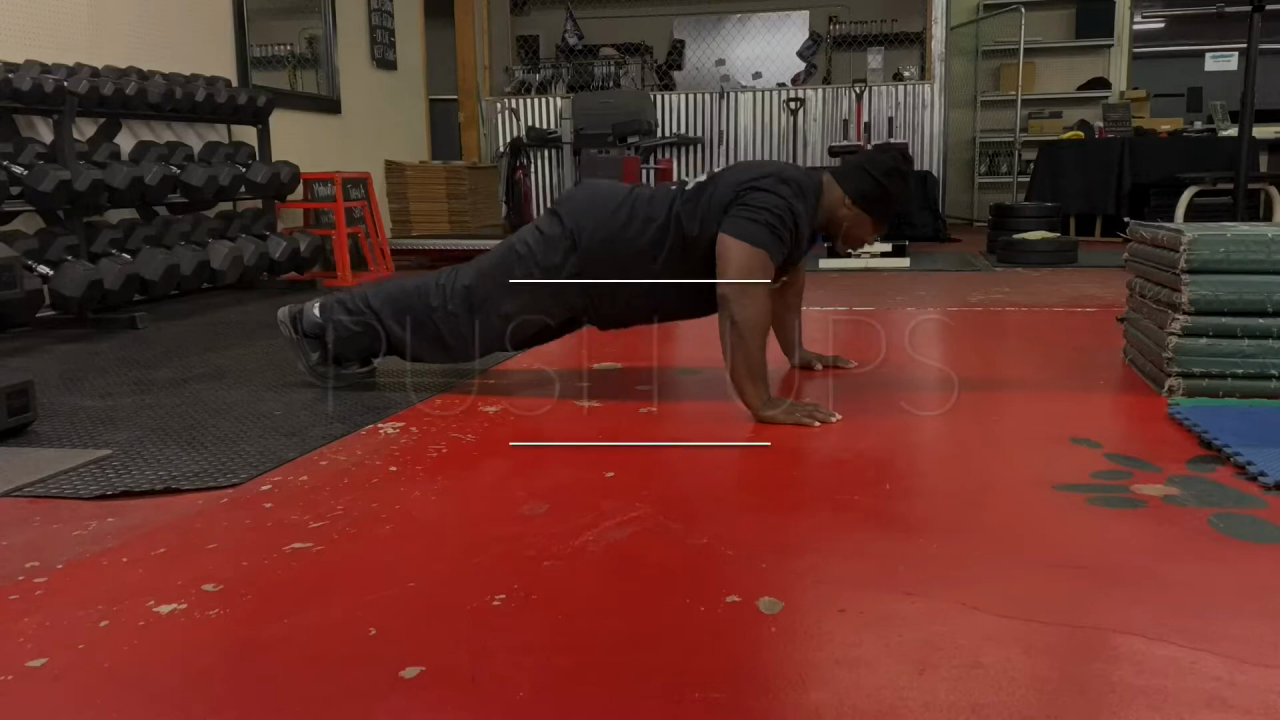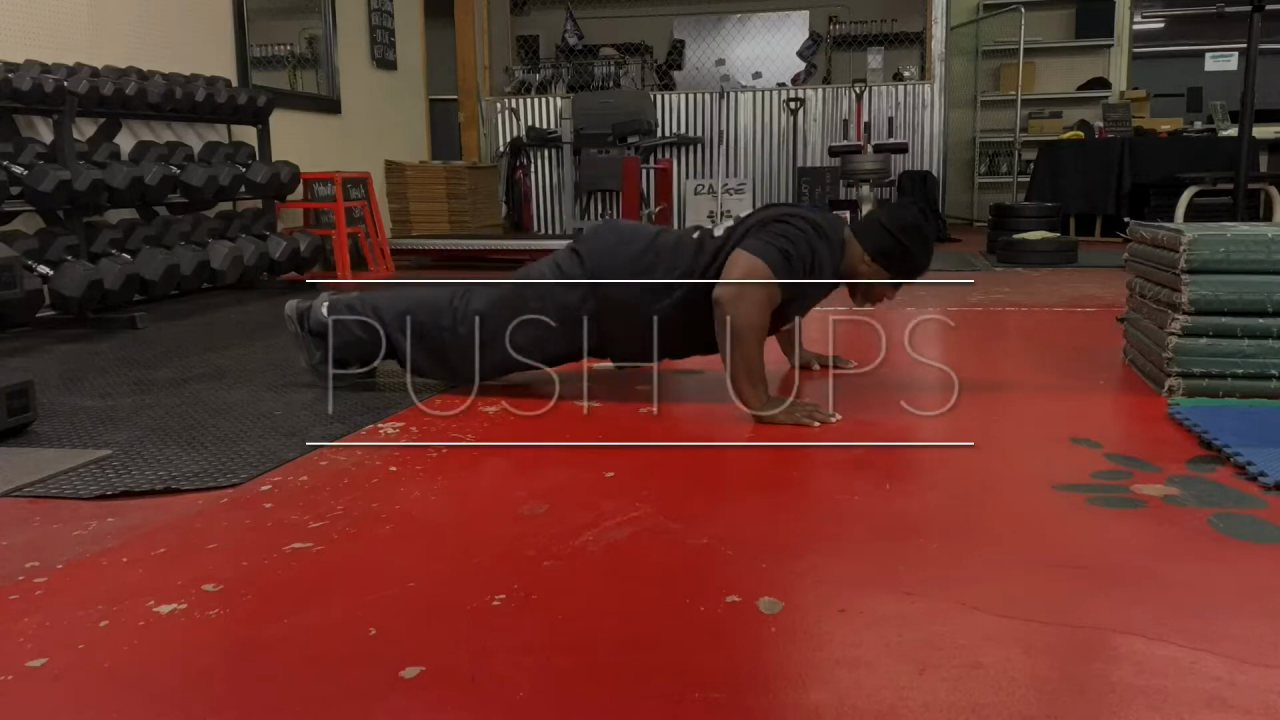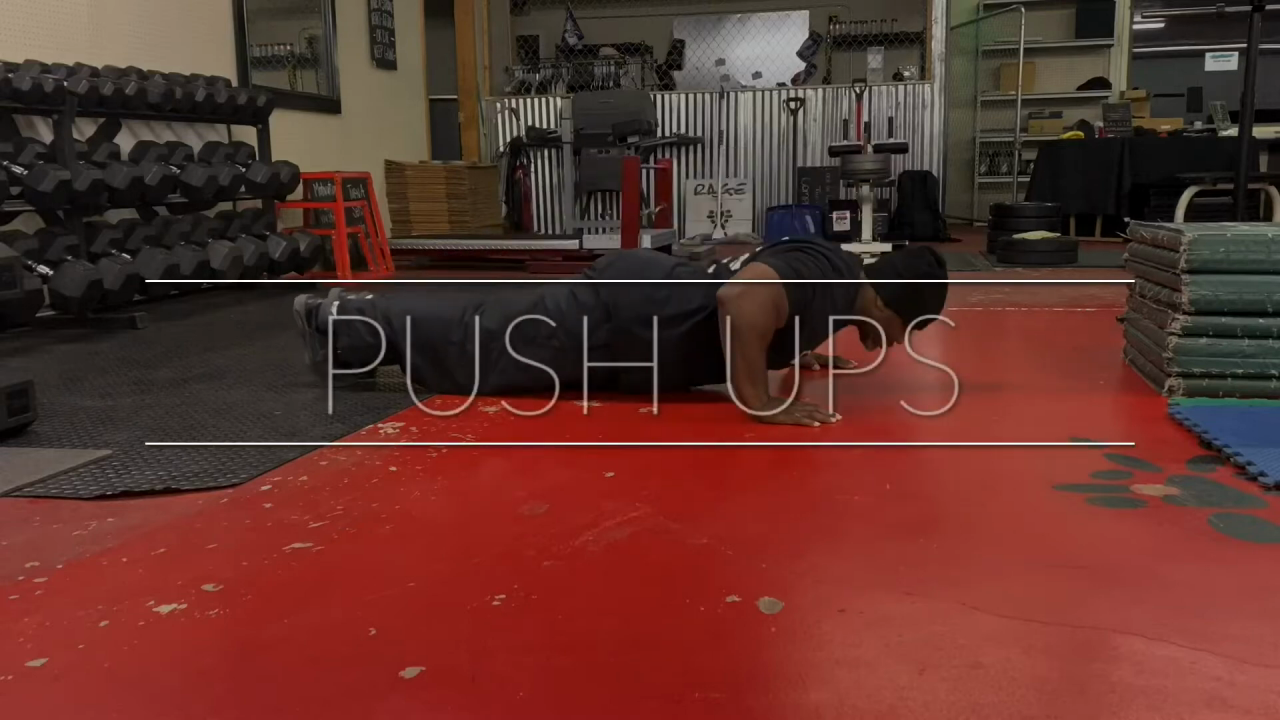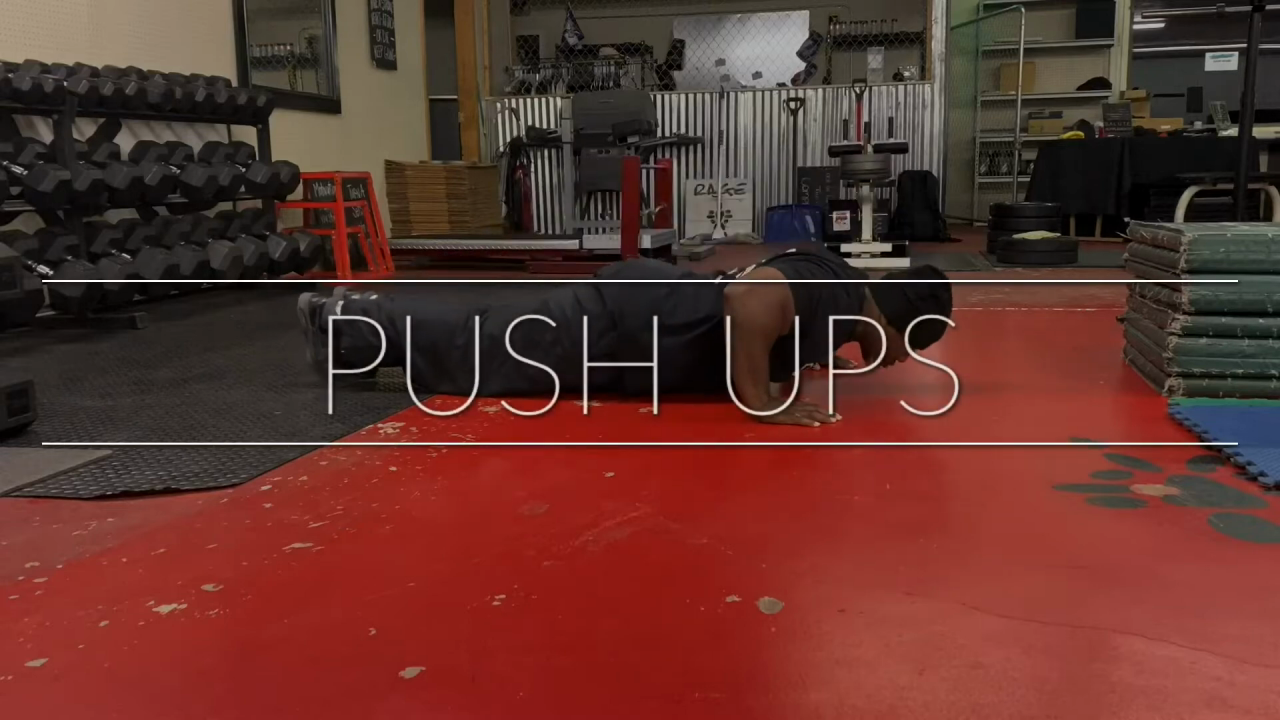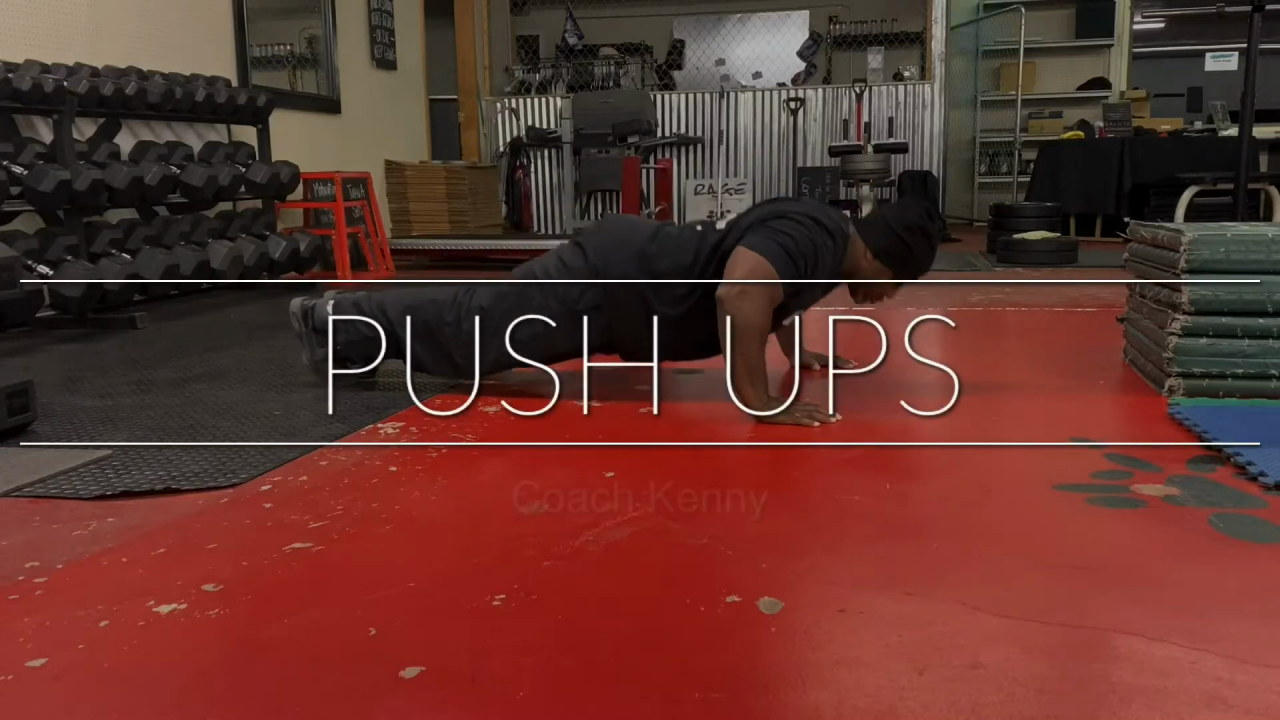
dt=0.3s
person 1, frame 1
left shoulder: (807, 201)
right shoulder: (784, 202)
left elbow: (782, 274)
right elbow: (738, 291)
left wrist: (796, 351)
right wrist: (761, 402)
left hip: (603, 251)
right hip: (584, 248)
left knee: (478, 311)
right knee: (456, 314)
left ankle: (342, 326)
right ankle: (322, 322)
person 1, frame 2
left shoulder: (823, 242)
right shoulder: (808, 243)
right elbow: (735, 297)
left wrist: (797, 350)
right wrist: (760, 402)
left hip: (625, 273)
right hip: (605, 286)
left knee: (481, 319)
right knee: (466, 329)
left ankle: (350, 321)
right ankle: (329, 321)
person 1, frame 3
left shoulder: (836, 274)
right shoulder: (831, 288)
right elbow: (738, 297)
left wrist: (798, 351)
right wrist: (759, 400)
left hip: (637, 297)
right hip: (615, 321)
left knee: (492, 326)
right knee: (472, 345)
left ankle: (358, 316)
right ankle: (336, 318)
person 1, frame 4
left shoulder: (837, 285)
right shoulder: (837, 296)
right elbow: (746, 297)
left wrist: (803, 355)
right wrist: (758, 400)
left hip: (641, 302)
right hip: (616, 331)
left knee: (491, 331)
right knee: (475, 350)
left ankle: (361, 314)
right ankle: (339, 320)
person 1, frame 5
left shoulder: (827, 241)
right shoulder: (810, 240)
right elbow: (738, 291)
left wrist: (797, 353)
right wrist: (757, 400)
left hip: (625, 275)
right hip: (605, 280)
left knee: (480, 320)
right knee: (467, 329)
left ankle: (352, 318)
right ankle: (332, 320)
